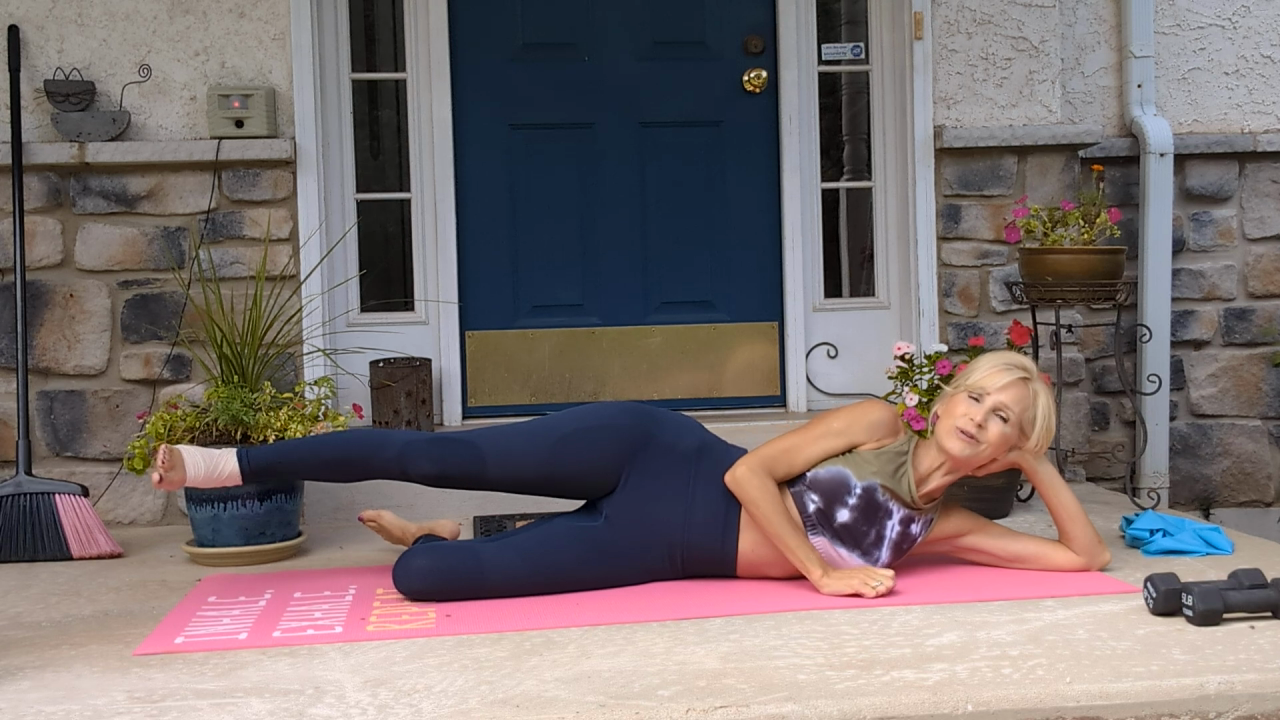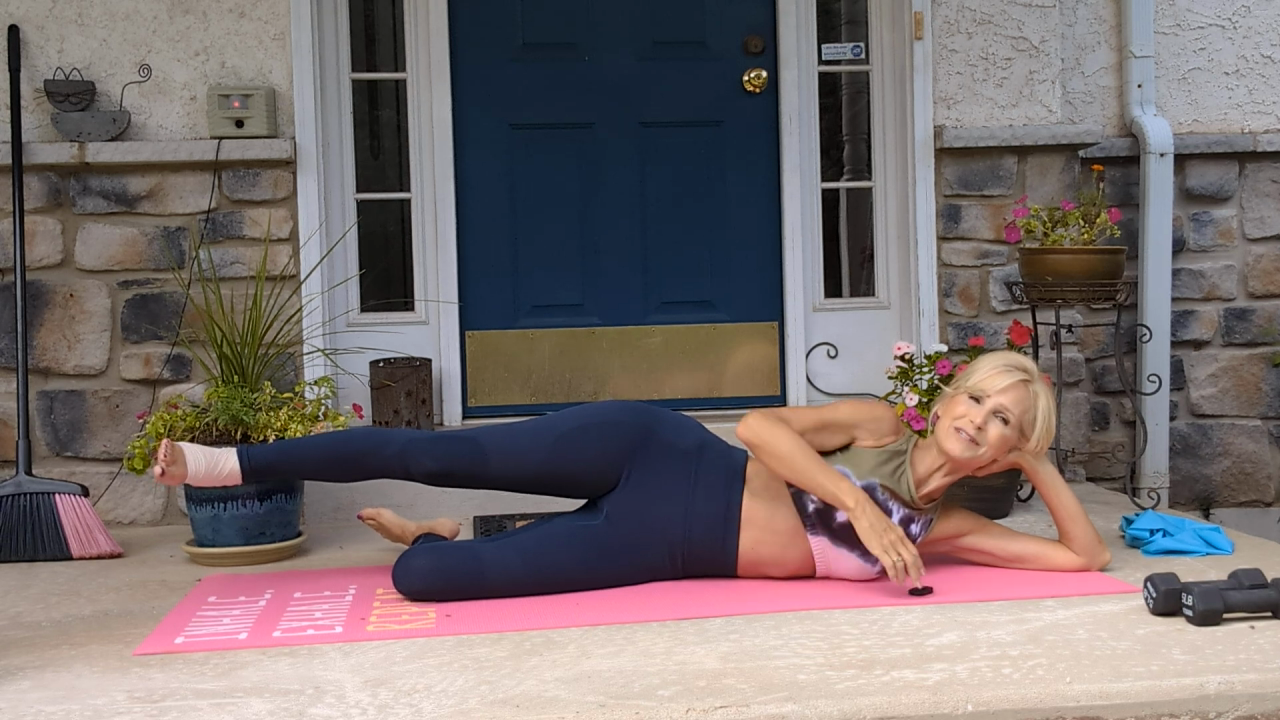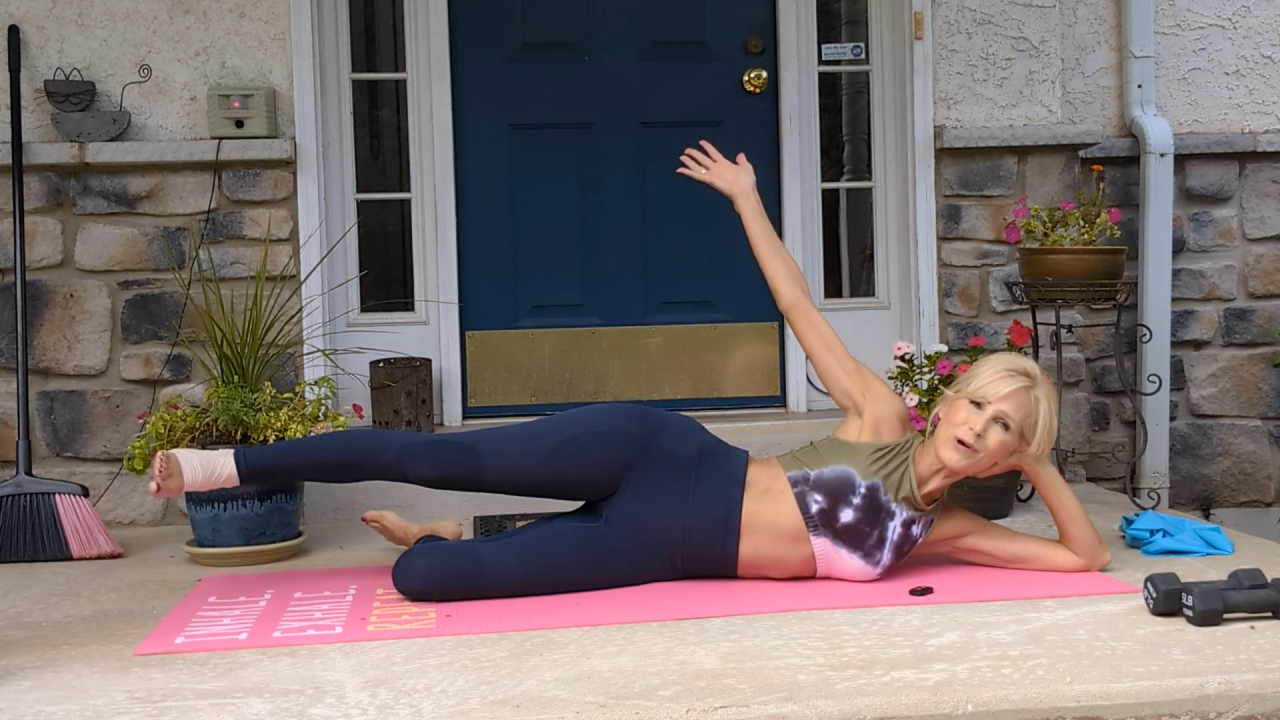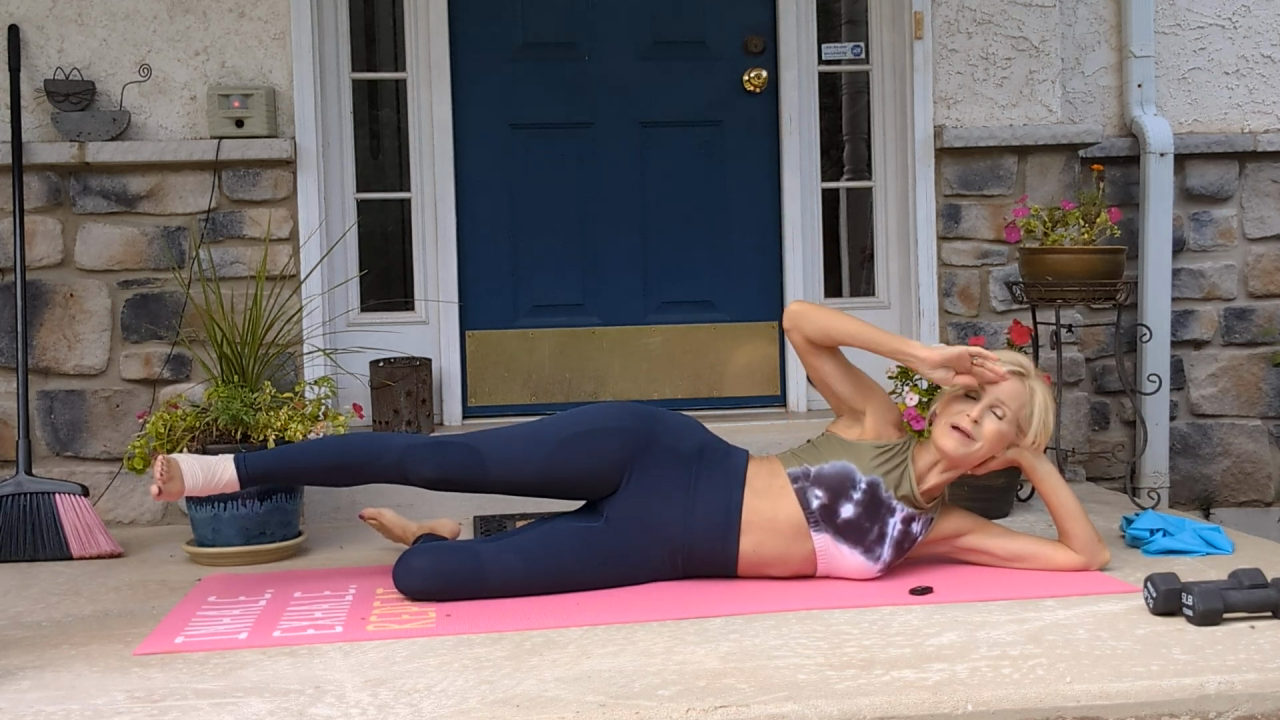
dt=1s
person 1, frame 1
left shoulder: (941, 525)
right shoulder: (877, 424)
left elbow: (1084, 556)
right elbow: (749, 472)
left wrist: (1040, 467)
right wrist: (819, 572)
left hip: (658, 549)
right hip: (655, 454)
right knee: (432, 455)
left ankle: (436, 539)
right ankle: (231, 462)
person 1, frame 2
left shoulder: (939, 527)
right shoulder: (878, 425)
left elbow: (1085, 554)
right elbow: (760, 425)
left wrist: (1038, 466)
right wrist: (852, 503)
left hip: (662, 549)
right hip: (661, 453)
left knee: (421, 578)
right knee: (434, 453)
left ankle: (444, 539)
right ankle: (233, 460)
person 1, frame 3
left shoulder: (940, 525)
right shoulder: (881, 414)
left elbow: (1084, 553)
right elbow: (796, 303)
left wrist: (1039, 465)
right wrist: (745, 197)
left hip: (657, 550)
right hip: (658, 455)
right knee: (429, 457)
left ankle: (446, 540)
right ankle: (223, 464)
person 1, frame 4
left shoulder: (938, 525)
right shoulder: (879, 424)
left elbow: (1085, 554)
right elbow: (798, 318)
left wrist: (1039, 464)
right wrist: (919, 352)
left hip: (661, 551)
right hip: (662, 455)
right knee: (429, 458)
left ankle: (439, 538)
right ankle: (224, 468)
